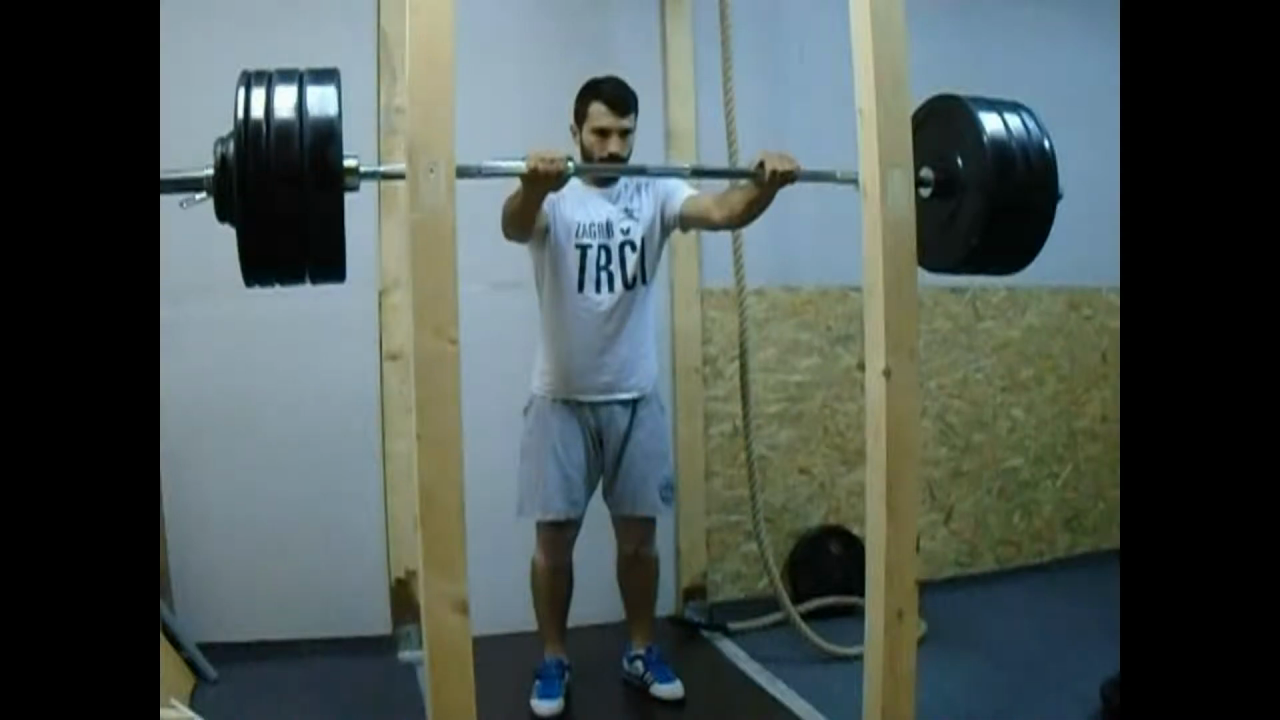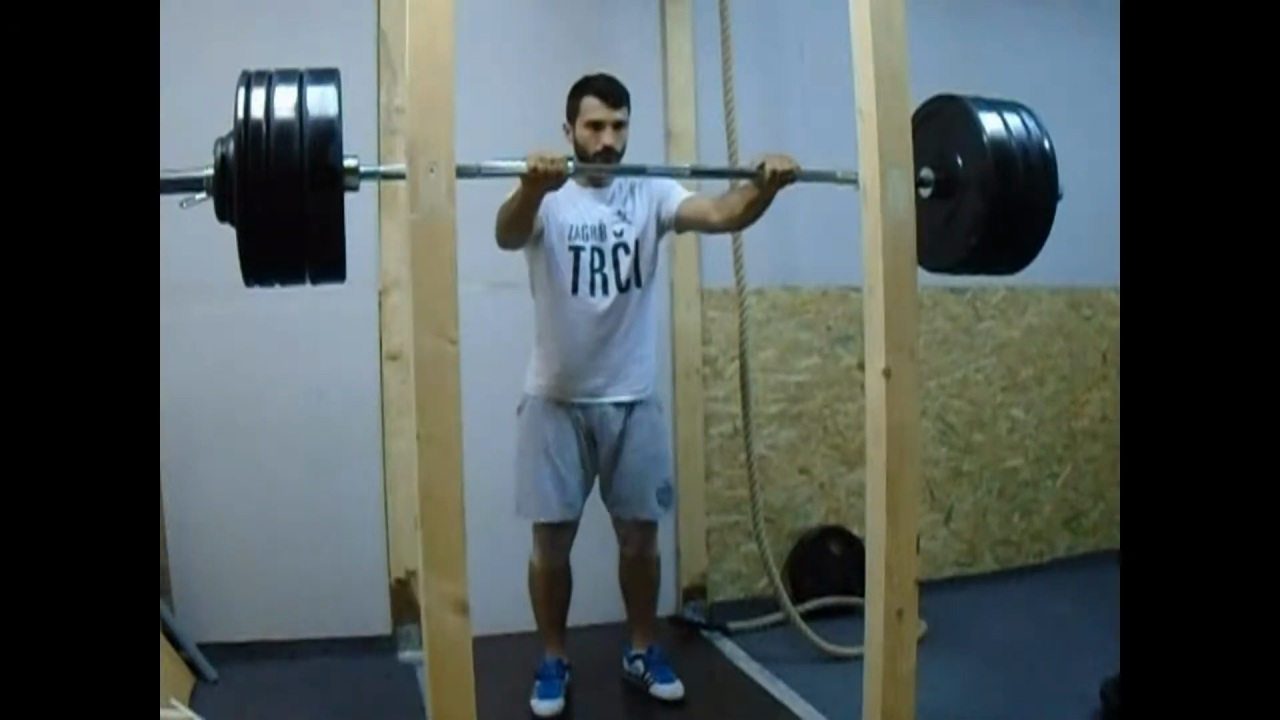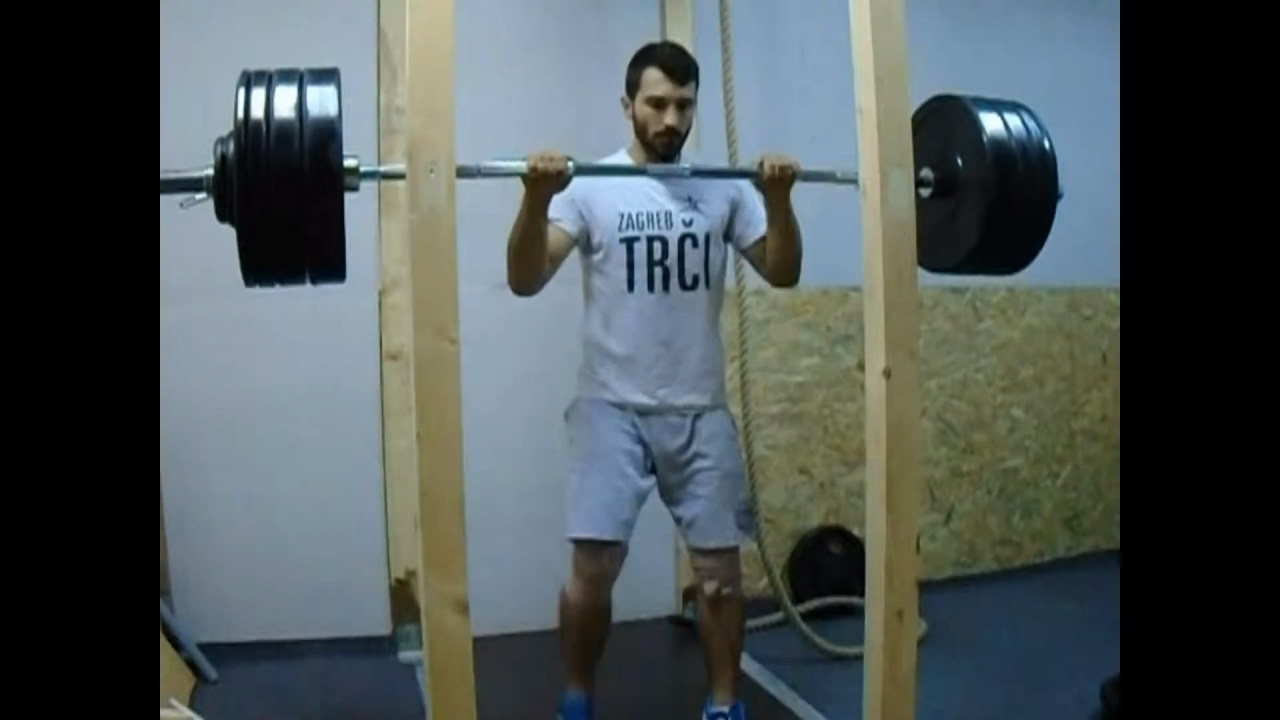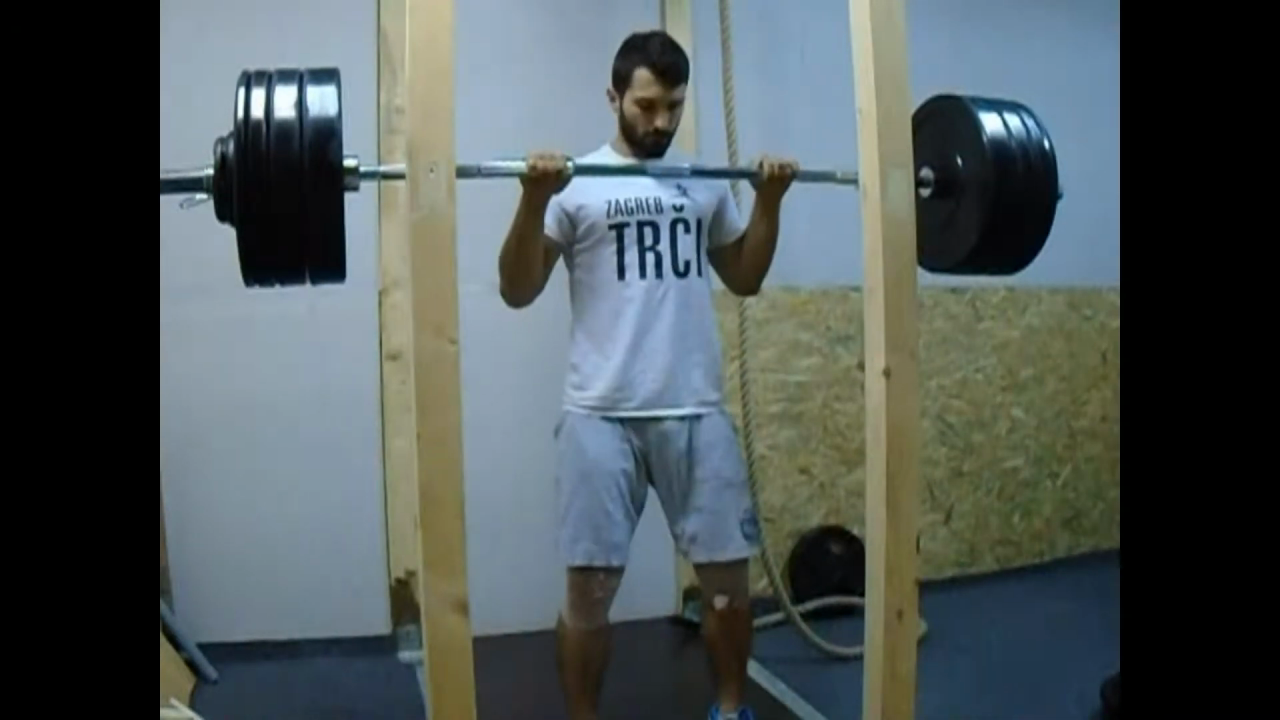
dt=0.7s
person 1, frame 1
left shoulder: (655, 194)
right shoulder: (554, 197)
left elbow: (720, 212)
right elbow: (514, 225)
left wrist: (765, 184)
right wrist: (534, 183)
left hip: (636, 396)
right hip: (562, 397)
left knee: (639, 532)
right knee: (554, 535)
left ankle: (641, 653)
right ankle: (553, 661)
person 1, frame 2
left shoulder: (650, 194)
right shoulder: (546, 199)
left elbow: (719, 215)
right elbow: (507, 234)
left wrist: (765, 186)
right wrist: (533, 186)
left hip: (634, 398)
right hip: (558, 399)
left knee: (639, 536)
right knee: (552, 538)
left ankle: (643, 651)
right ankle: (553, 662)
person 1, frame 3
left shoulder: (725, 189)
right shoulder: (590, 187)
left elbow: (783, 272)
right elbow: (525, 280)
left wrist: (778, 198)
right wrist: (537, 197)
left hip: (699, 409)
right hip: (611, 405)
left knee: (719, 565)
right knee: (595, 565)
person 1, frame 4
left shoulder: (705, 184)
right shoulder: (575, 185)
left elbow: (744, 279)
right elbow: (517, 291)
left wrist: (770, 201)
right wrist: (533, 201)
left hip: (697, 412)
right hip: (602, 416)
left knee: (728, 573)
right knee: (590, 587)
